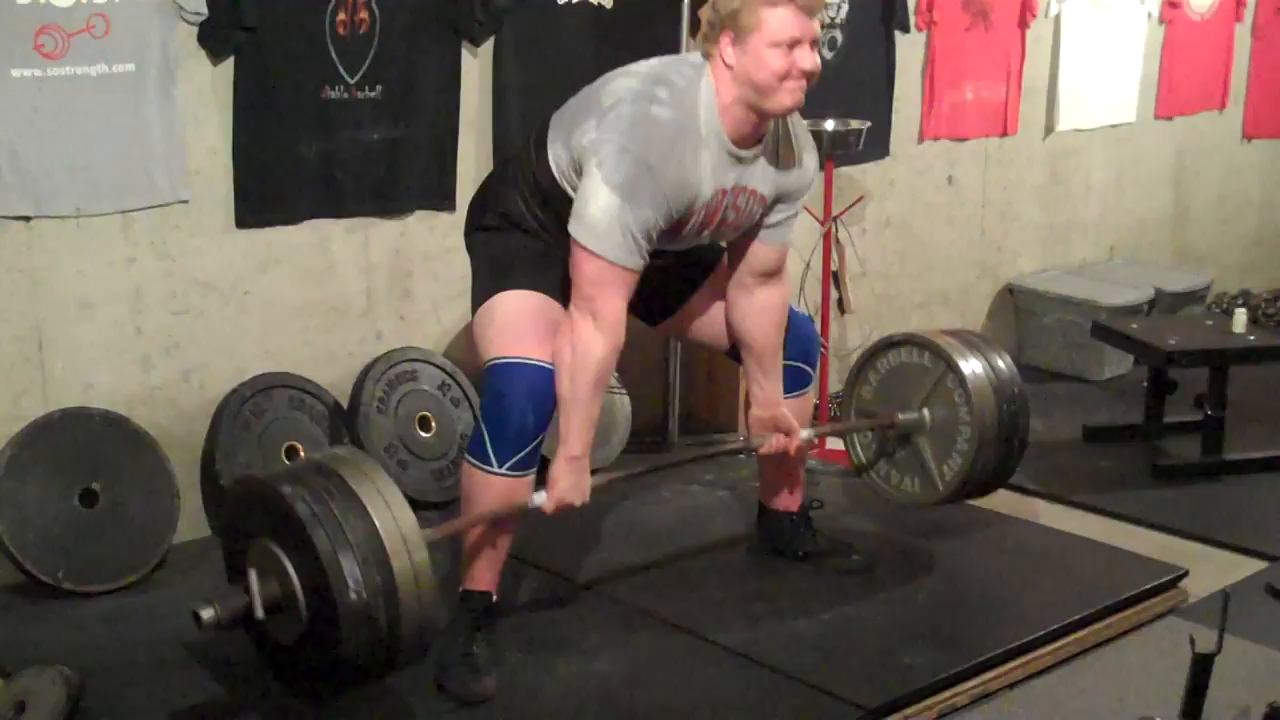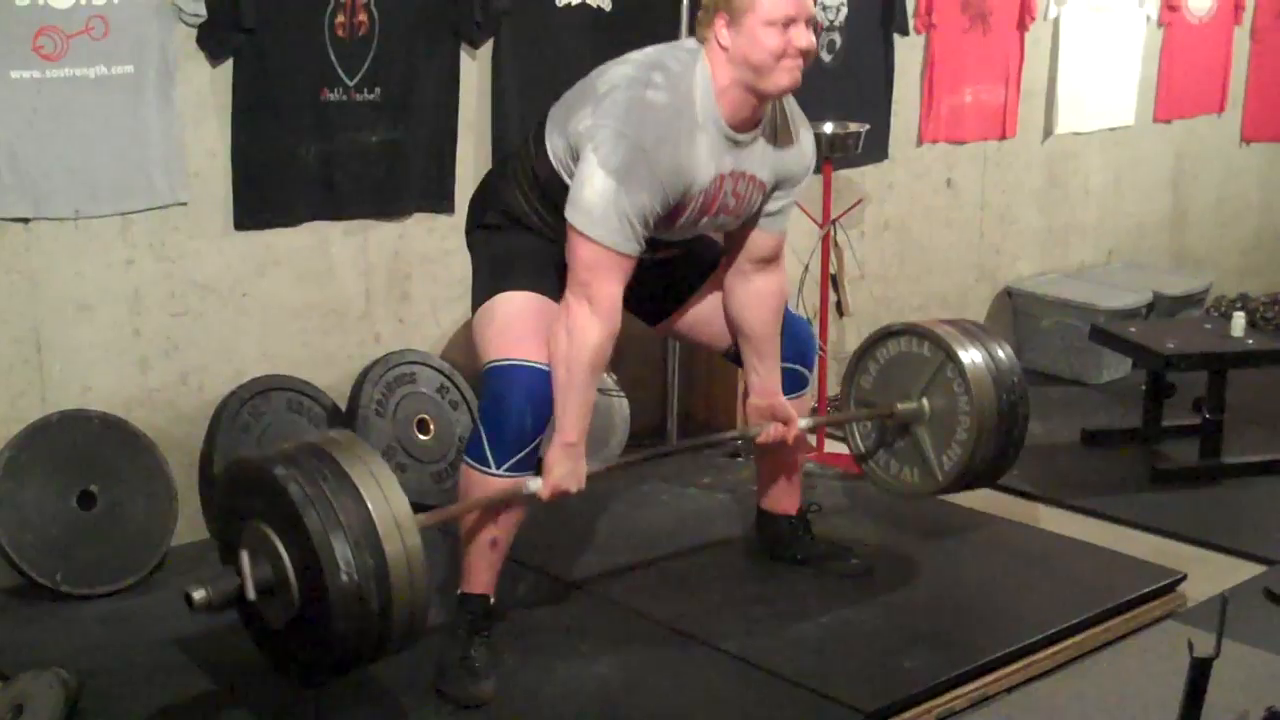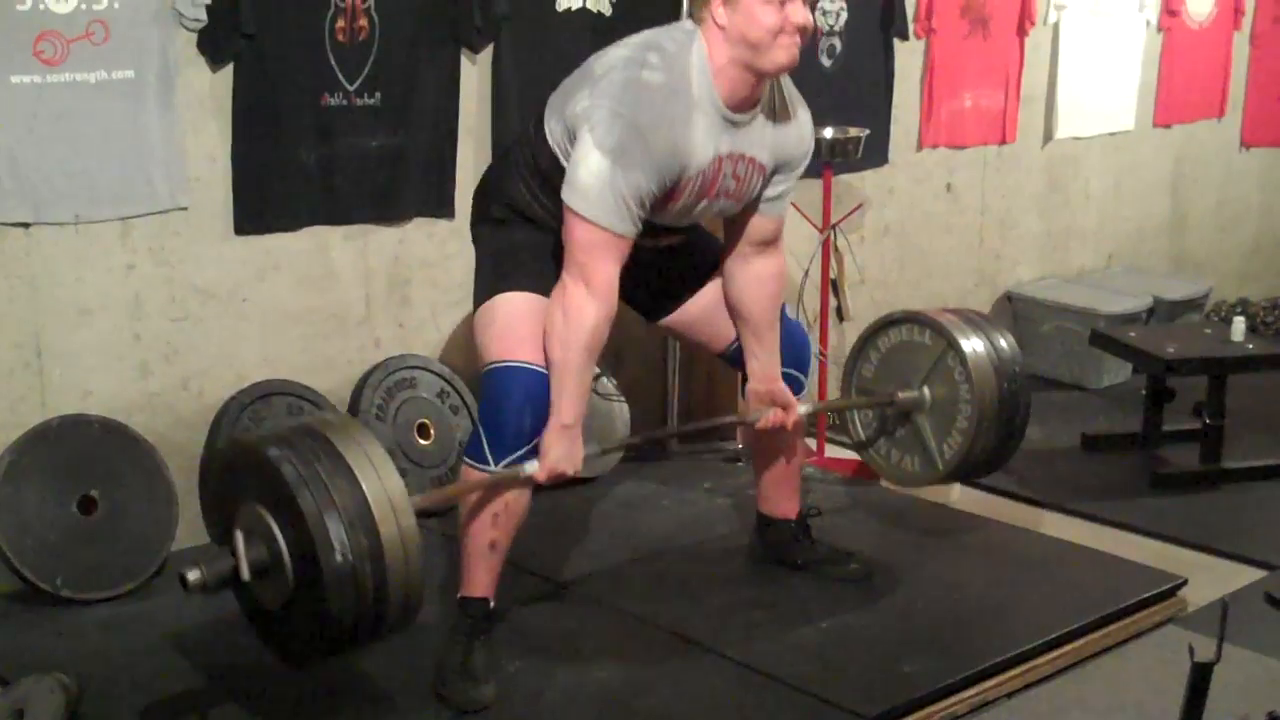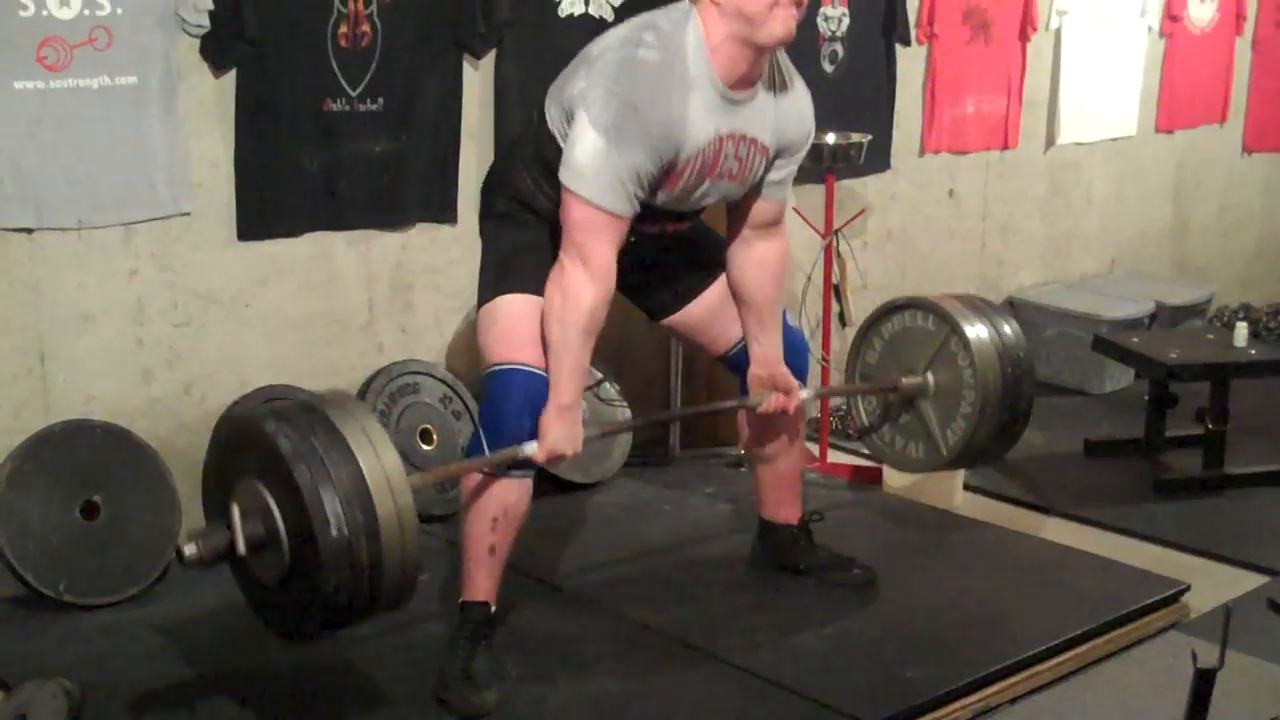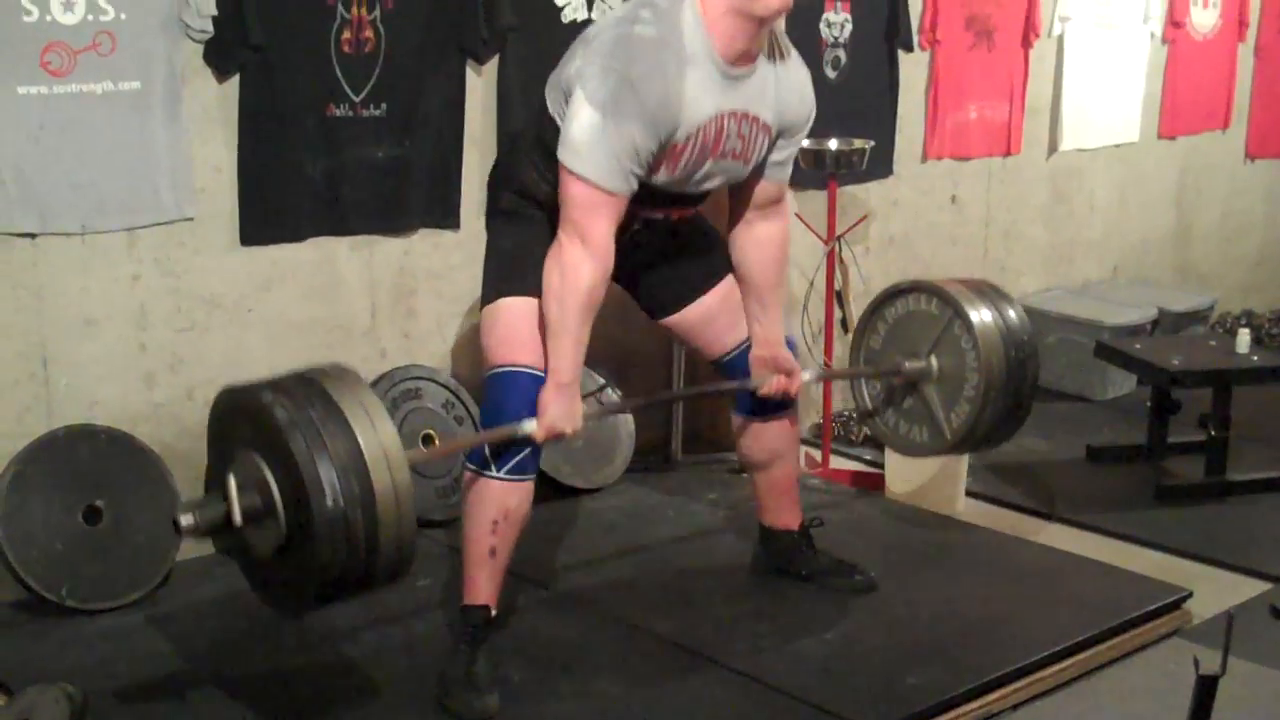
dt=0.1s
person 1, frame 1
left shoulder: (791, 153)
right shoulder: (649, 135)
left elbow: (758, 279)
right elbow: (598, 318)
left wrist: (767, 400)
right wrist: (575, 456)
left hip: (659, 244)
right hip: (527, 230)
left knee: (791, 343)
right knee: (521, 395)
left ankle: (785, 523)
right ankle: (472, 614)
person 1, frame 2
left shoulder: (789, 138)
right shoulder: (644, 121)
left elbow: (756, 267)
right elbow: (594, 304)
left wrist: (764, 389)
right wrist: (570, 443)
left hip: (659, 240)
right hip: (529, 228)
left knee: (787, 345)
right knee: (519, 397)
left ankle: (783, 526)
right ankle: (472, 617)
person 1, frame 3
left shoulder: (785, 122)
right shoulder: (643, 102)
left elbow: (757, 249)
right elbow: (588, 284)
left wrist: (764, 375)
right wrist: (565, 426)
left hip: (655, 229)
right hip: (533, 223)
left knee: (782, 351)
right knee: (520, 400)
left ankle: (784, 532)
right ankle: (471, 621)
person 1, frame 4
left shoulder: (788, 105)
right shoulder: (639, 80)
left elbow: (759, 235)
right elbow: (586, 266)
left wrist: (764, 361)
right wrist: (565, 406)
left hip: (660, 223)
right hip: (538, 218)
left knee: (781, 355)
right knee: (520, 401)
left ankle: (785, 538)
right ankle: (473, 626)
person 1, frame 5
left shoulder: (786, 81)
right shoulder: (638, 60)
left elbow: (761, 212)
right elbow: (584, 242)
left wrist: (768, 336)
right wrist: (561, 386)
left hip: (664, 223)
right hip: (546, 215)
left knee: (769, 366)
right knee: (521, 403)
left ankle: (787, 544)
right ankle: (473, 631)
